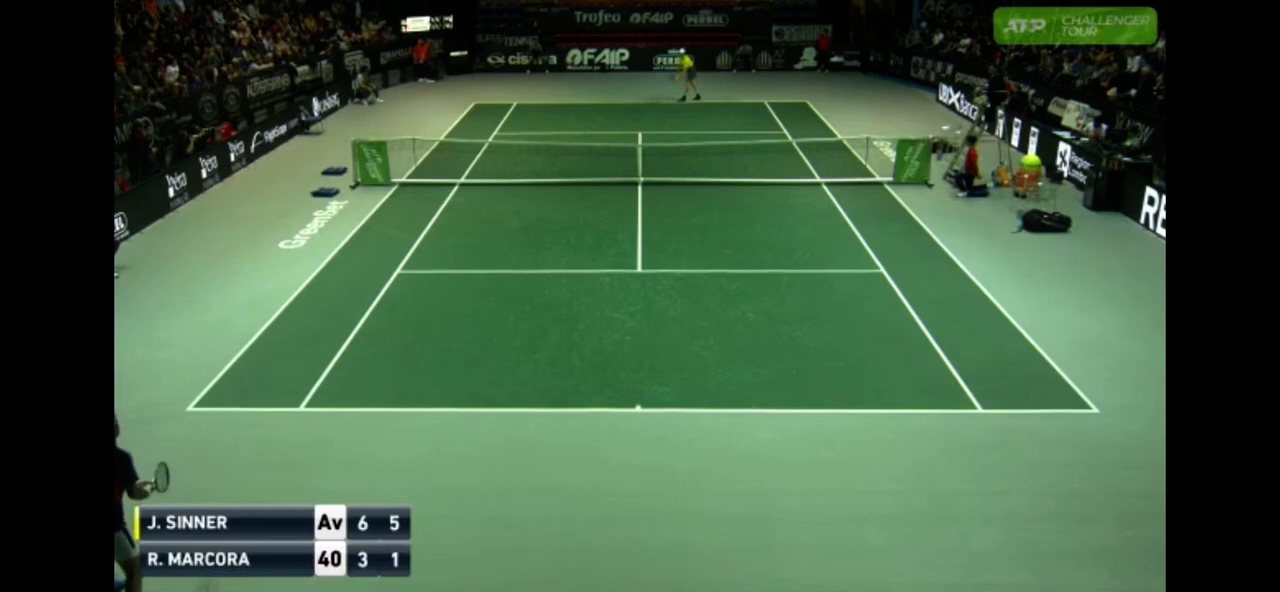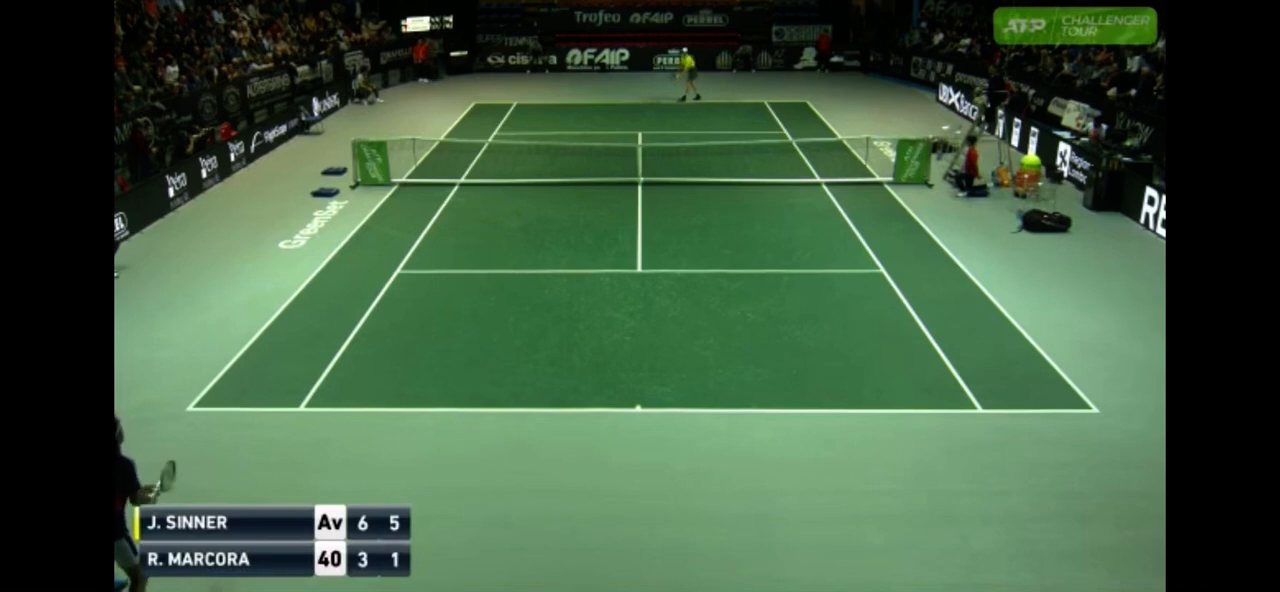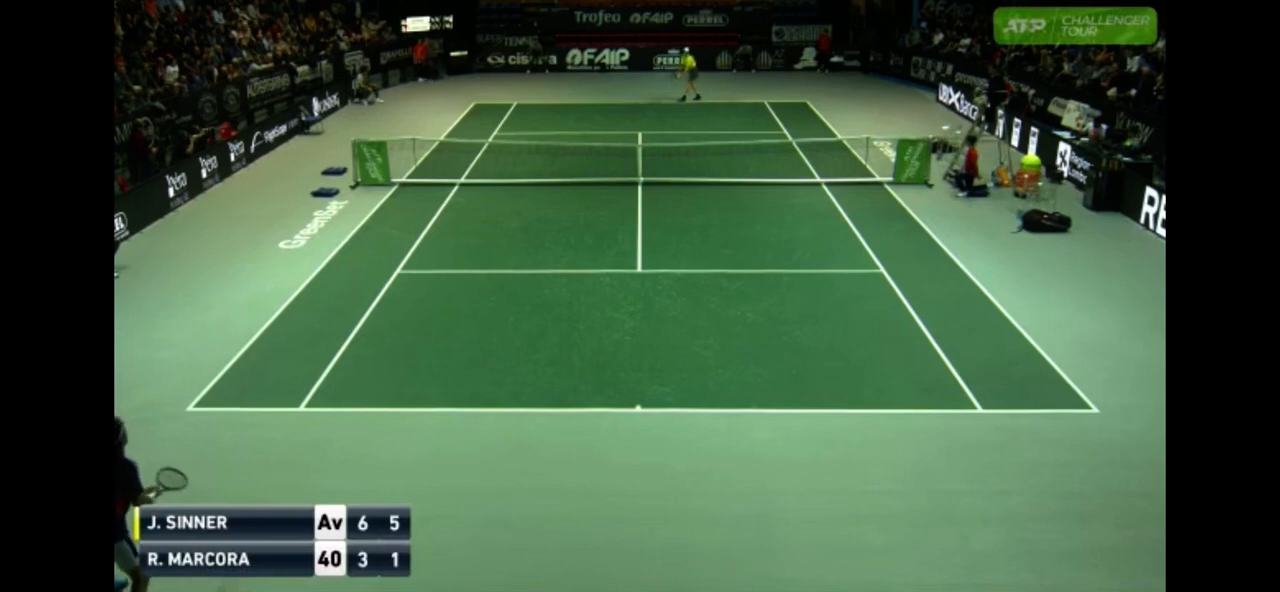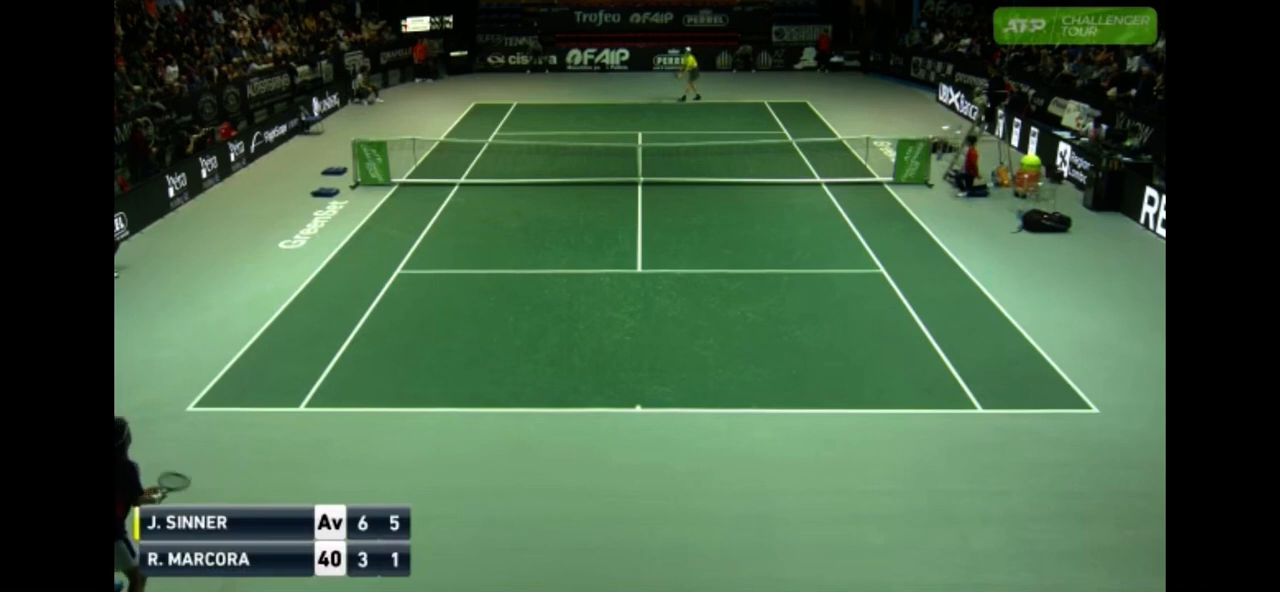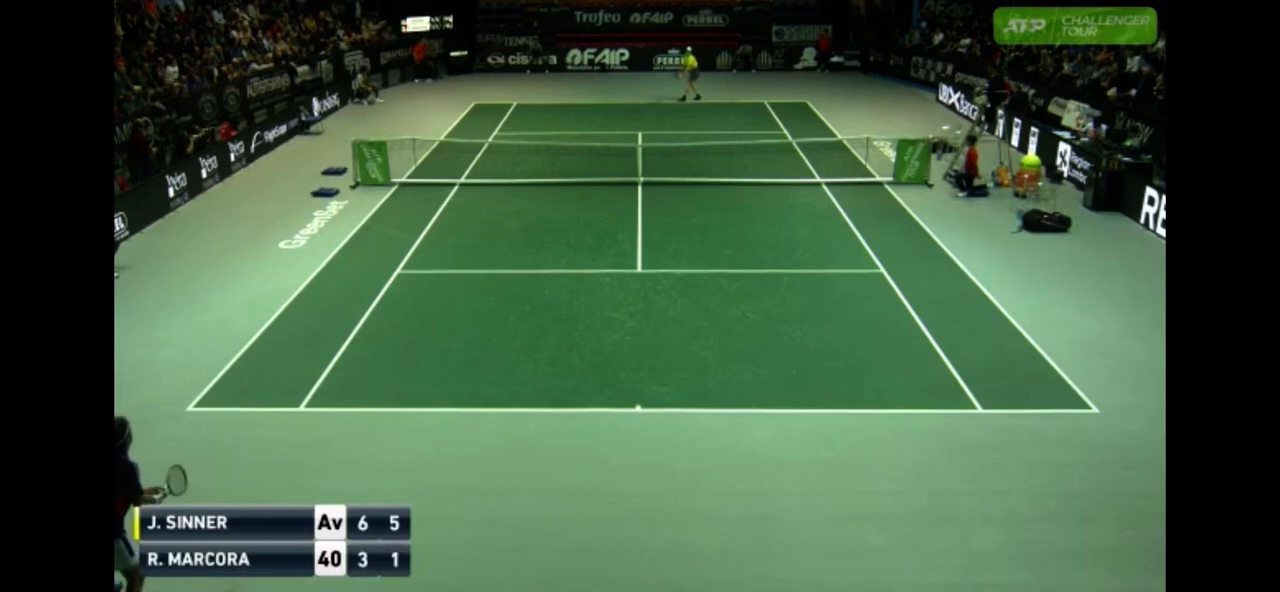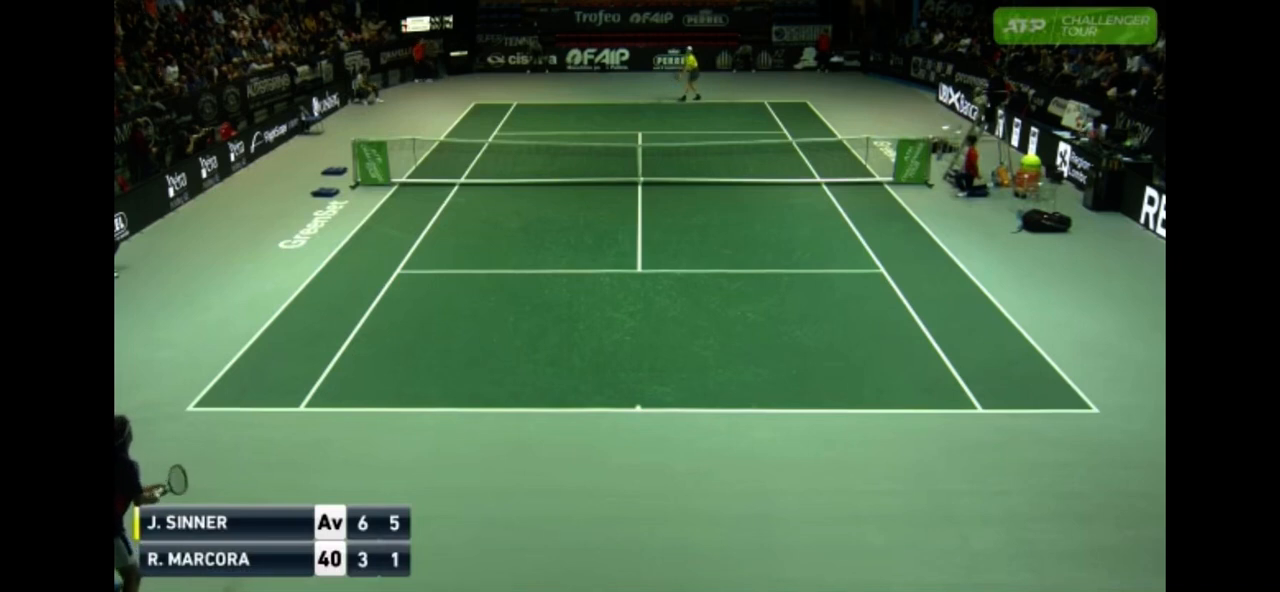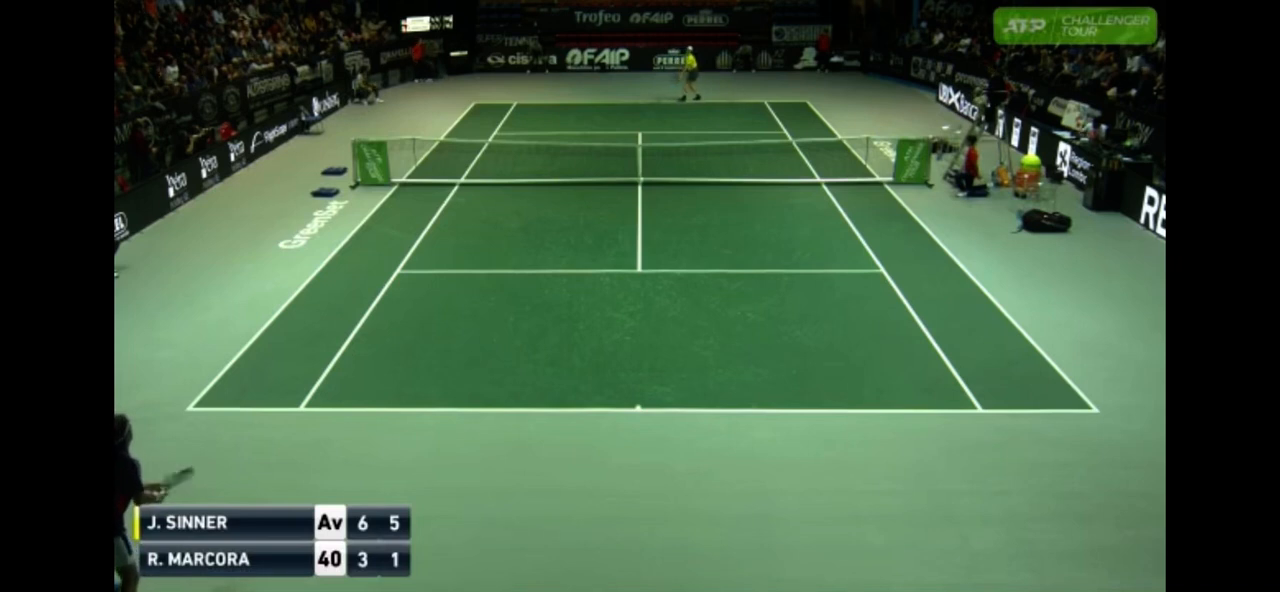
dt=0.1s
person 1, frame 1
right shoulder: (121, 457)
right elbow: (134, 493)
left wrist: (137, 486)
right wrist: (146, 490)
right hip: (114, 523)
right knee: (134, 569)
person 1, frame 2
right shoulder: (124, 464)
right elbow: (136, 499)
left wrist: (140, 490)
right wrist: (151, 496)
right hip: (116, 530)
right knee: (139, 576)
person 1, frame 3
right shoulder: (126, 466)
right elbow: (137, 501)
left wrist: (142, 492)
right wrist: (152, 496)
right hip: (116, 532)
right knee: (141, 576)
person 1, frame 4
right shoulder: (128, 467)
right elbow: (138, 502)
left wrist: (143, 492)
right wrist: (155, 498)
right hip: (115, 532)
right knee: (138, 577)
person 1, frame 5
right shoulder: (127, 467)
right elbow: (138, 502)
left wrist: (143, 491)
right wrist: (156, 498)
right hip: (114, 531)
right knee: (135, 576)
person 1, frame 6
right shoulder: (127, 465)
right elbow: (138, 501)
left wrist: (145, 490)
right wrist: (156, 496)
right hip: (113, 529)
right knee: (132, 576)
person 1, frame 7
right shoulder: (128, 464)
right elbow: (139, 499)
left wrist: (145, 488)
right wrist: (158, 496)
right hip: (113, 528)
right knee: (130, 575)
